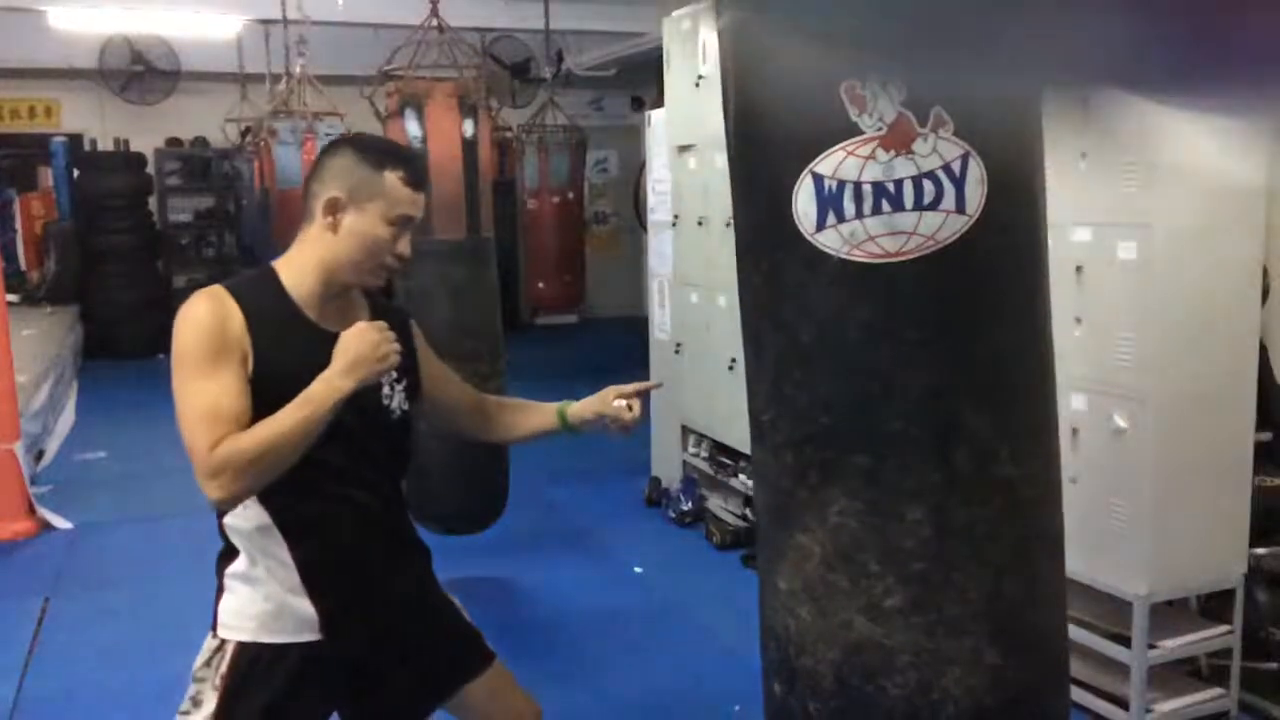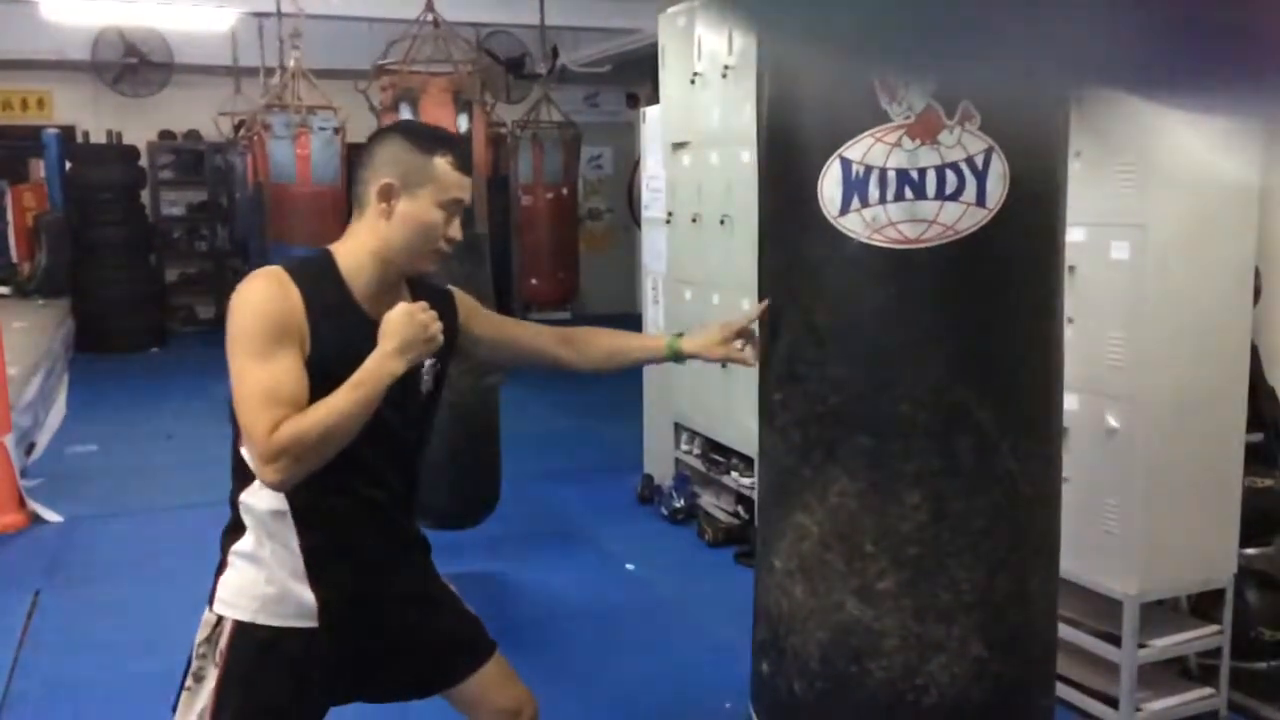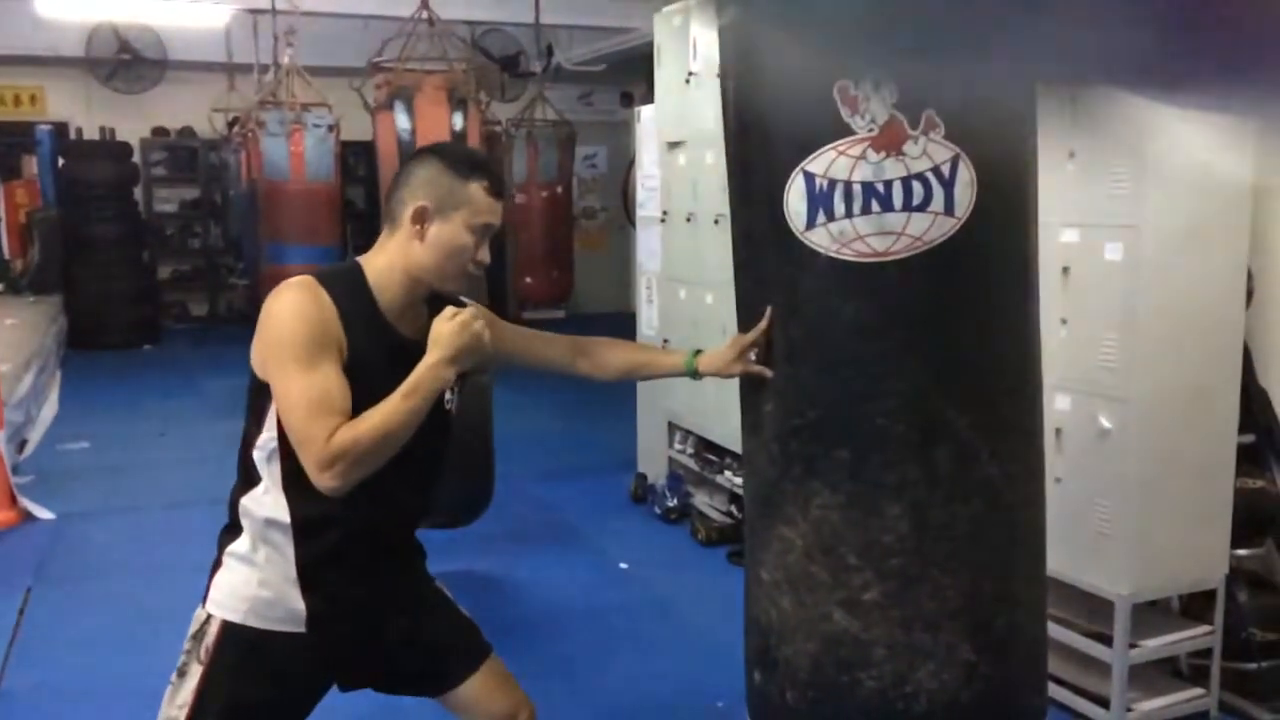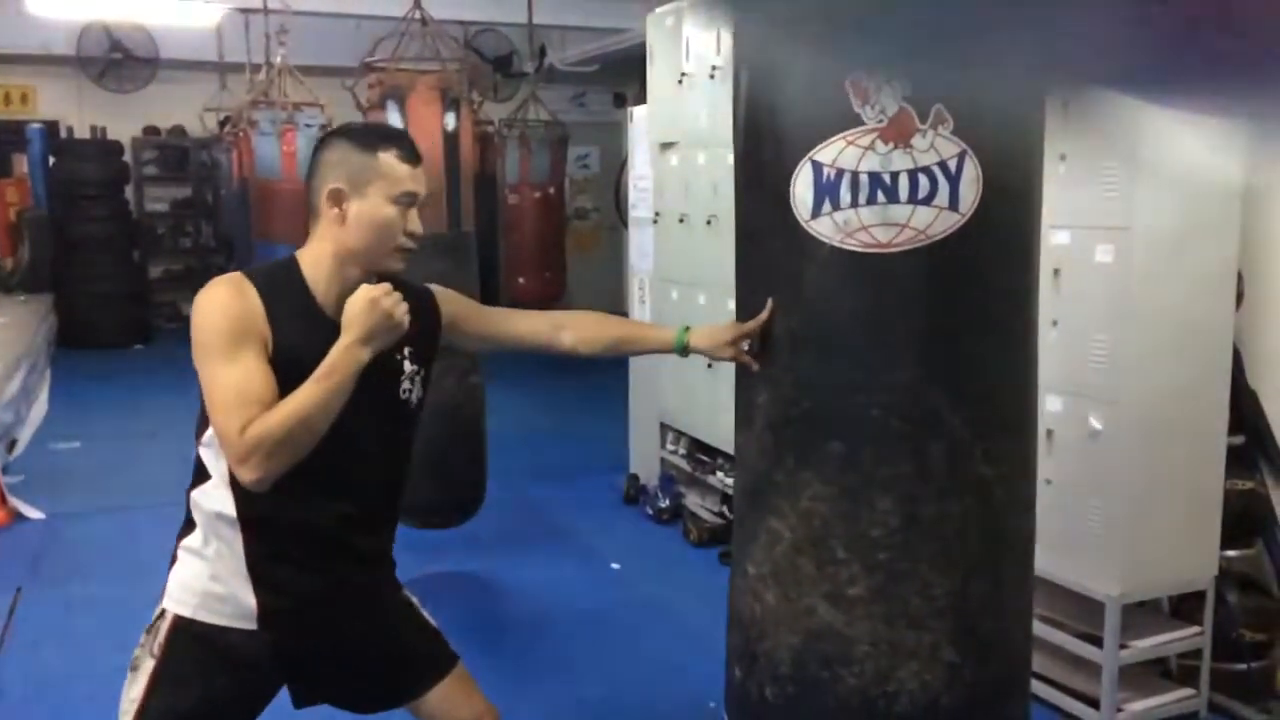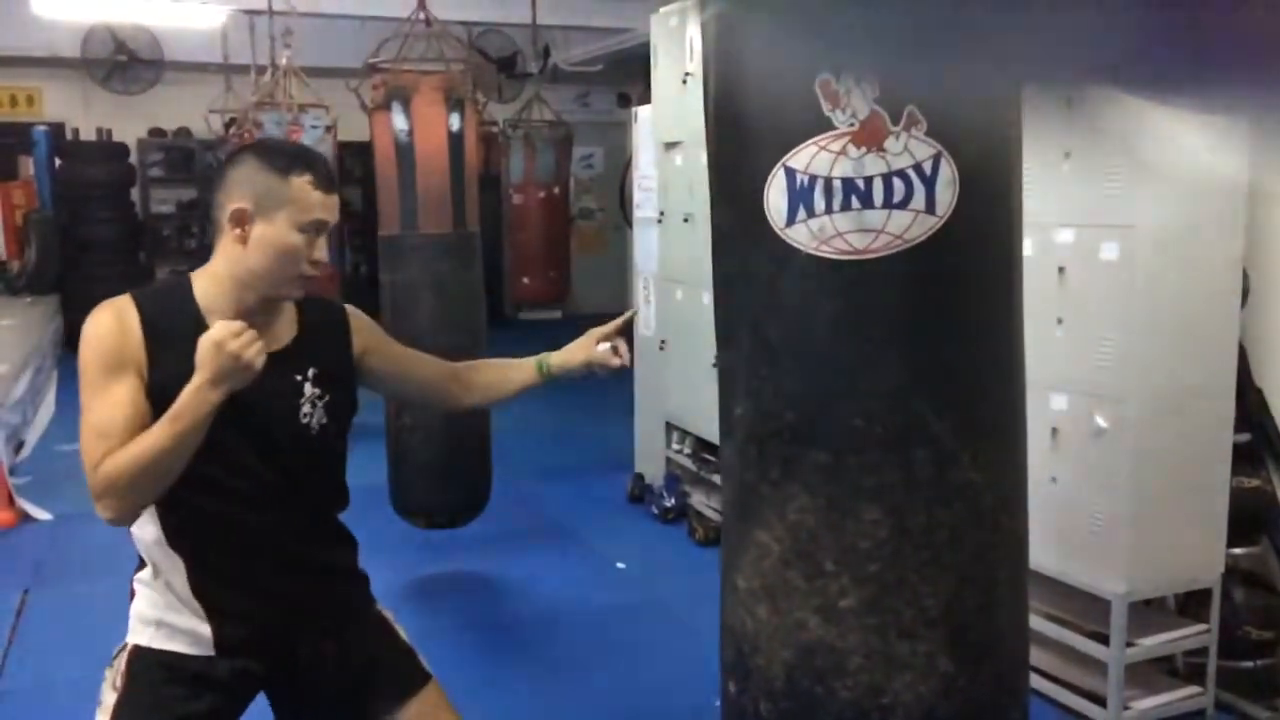
dt=1s
person 1, frame 1
left shoulder: (392, 326)
right shoulder: (219, 316)
left elbow: (477, 414)
right elbow: (221, 478)
left wrist: (577, 412)
right wrist: (341, 378)
left hip: (396, 588)
right hip: (278, 616)
person 1, frame 2
left shoulder: (439, 306)
right shoulder: (274, 296)
left elbow: (562, 345)
right elbow: (278, 460)
left wrist: (685, 345)
right wrist: (389, 359)
left hip: (394, 574)
right hip: (279, 600)
person 1, frame 3
left shoulder: (450, 317)
right shoulder: (305, 308)
left elbow: (577, 354)
right elbow: (333, 467)
left wrist: (699, 361)
right wrist: (440, 365)
left hip: (389, 576)
right hip: (274, 596)
person 1, frame 4
left shoulder: (423, 309)
right shoulder: (235, 303)
left elbow: (561, 330)
right elbow: (256, 460)
left wrist: (691, 339)
right wrist: (356, 345)
left hip: (356, 586)
right hip: (229, 599)
person 1, frame 5
left shoulder: (339, 330)
right shoulder: (125, 327)
left elbow: (456, 383)
right elbow: (114, 498)
left wrist: (561, 361)
right wrist: (208, 387)
left hip: (326, 606)
right hip: (189, 625)
